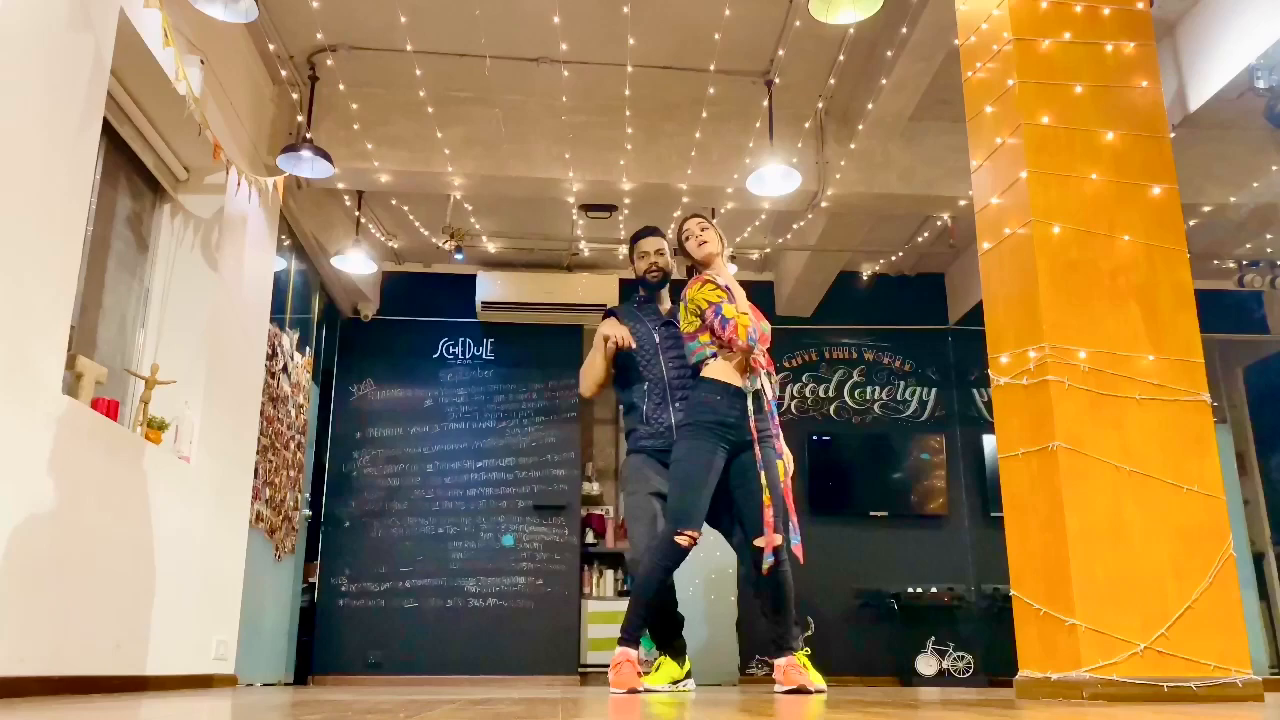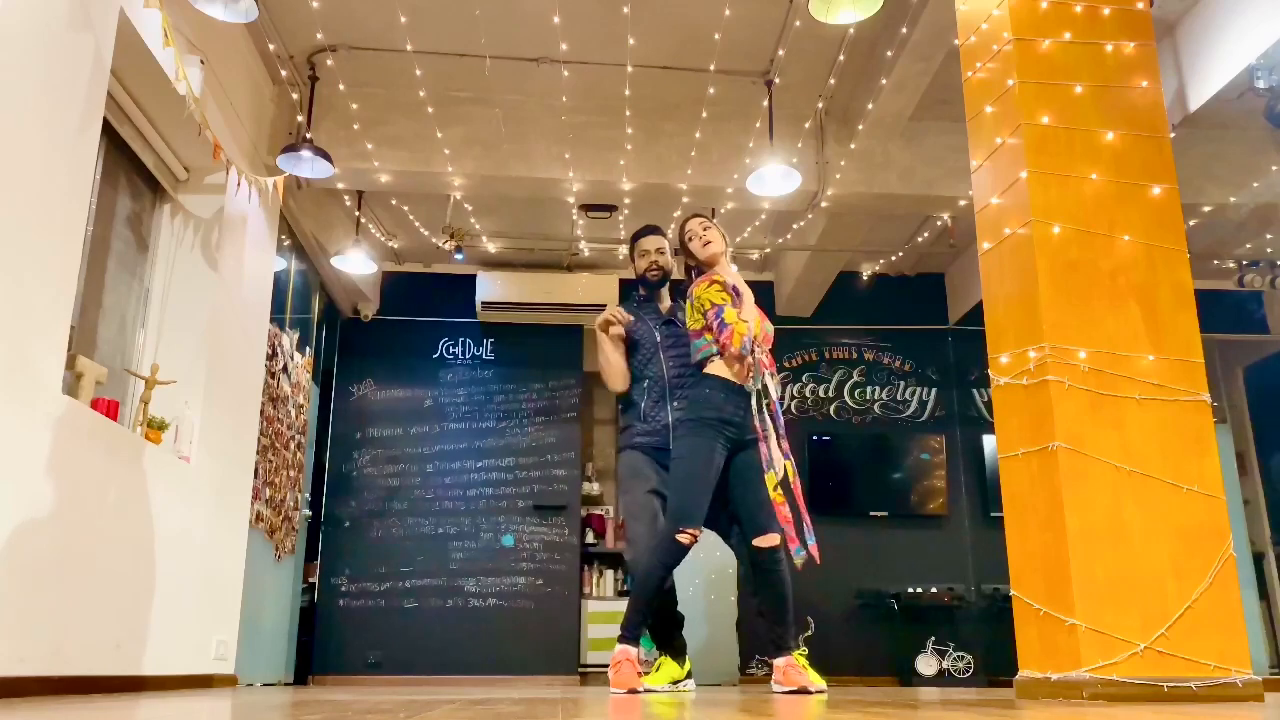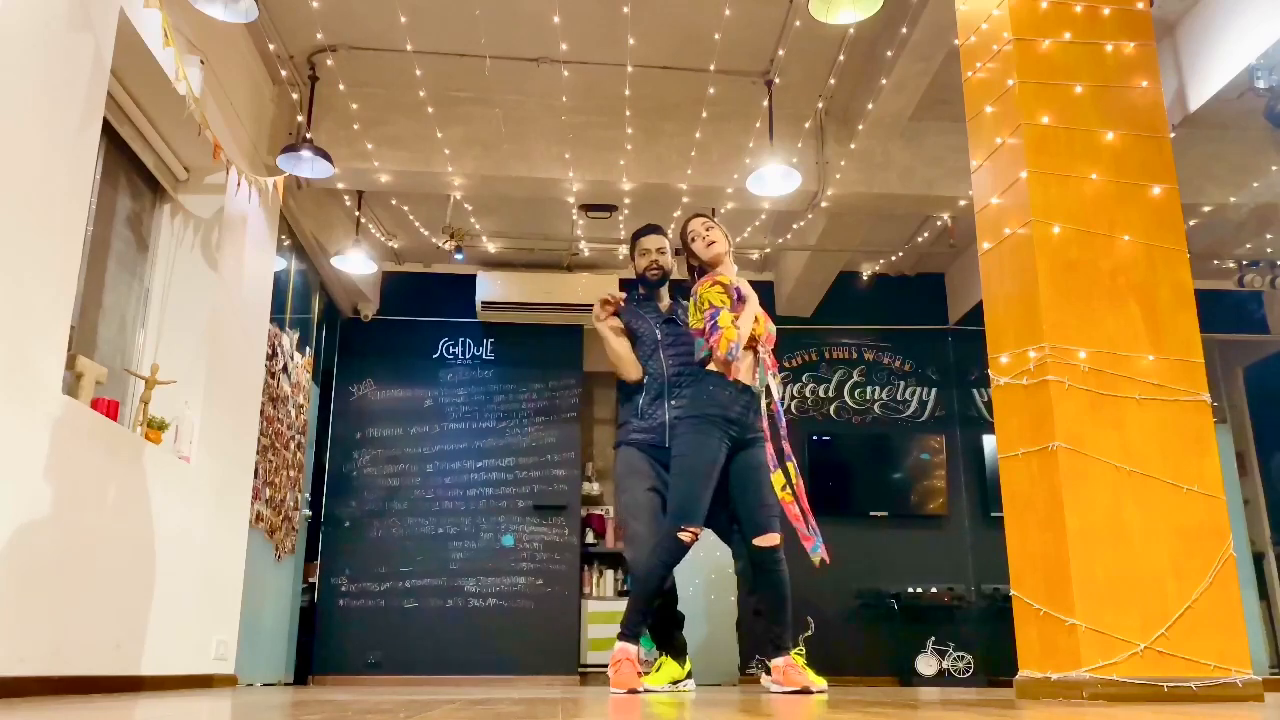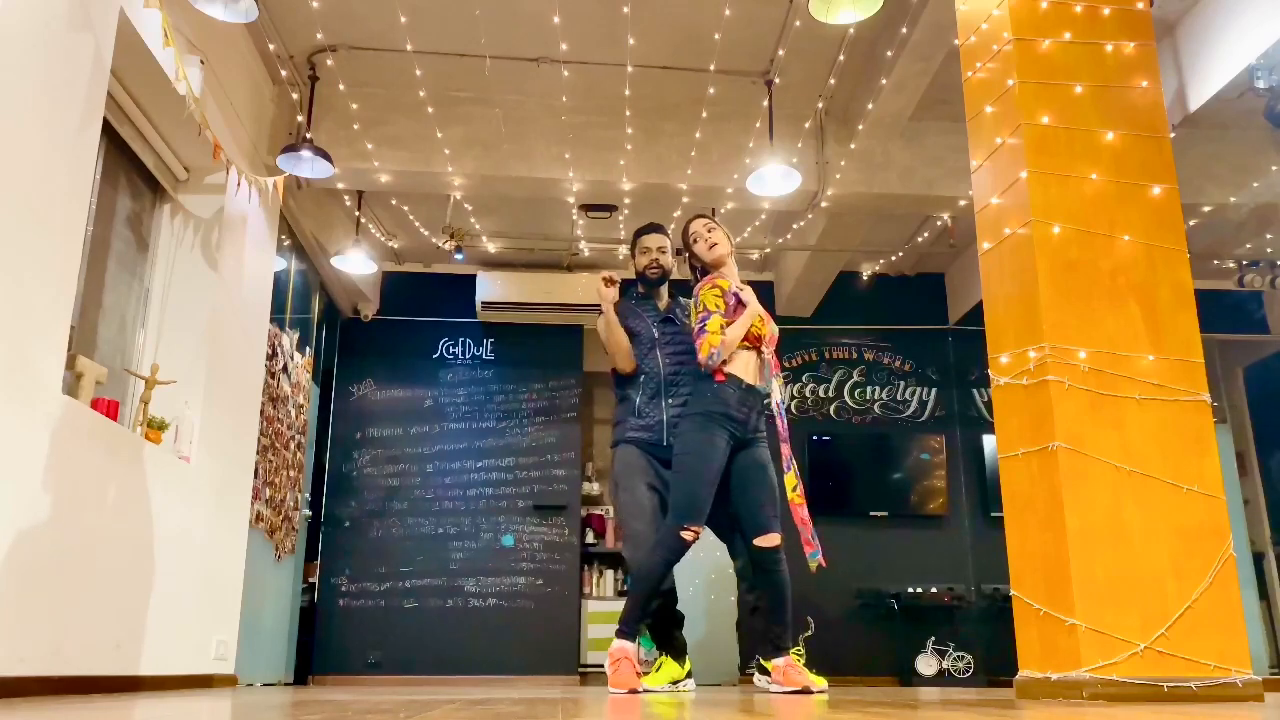
dt=0.1s
person 1, frame 1
left shoulder: (738, 297)
right shoulder: (704, 287)
right elbow: (742, 341)
left wrist: (779, 438)
right wrist: (741, 300)
left hip: (751, 423)
right hip: (710, 416)
left knee: (770, 540)
right knee: (679, 536)
left ankle: (787, 661)
right ankle: (626, 651)
person 1, frame 2
left shoulder: (741, 297)
right shoulder: (710, 286)
right elbow: (738, 347)
left wrist: (775, 439)
right wrist: (748, 303)
left hip: (750, 422)
right hip: (711, 413)
left knee: (769, 541)
right knee: (680, 534)
left ankle: (786, 661)
right ankle: (626, 649)
person 1, frame 3
left shoulder: (740, 293)
right shoulder: (715, 286)
right elbow: (724, 354)
left wrist: (772, 440)
right wrist: (753, 307)
left hip: (750, 423)
right hip: (713, 413)
left knee: (767, 541)
right knee: (681, 532)
left ankle: (782, 662)
right ankle: (625, 648)
person 1, frame 4
left shoulder: (743, 296)
right shoulder: (715, 287)
right elbow: (713, 356)
left wrist: (773, 439)
right wrist: (751, 312)
left hip: (751, 423)
right hip: (715, 412)
left knee: (768, 541)
right knee: (683, 531)
left ankle: (781, 662)
right ankle: (623, 646)
person 2, frame 1
right shoulder: (617, 323)
right elbow: (588, 387)
right wrist: (609, 345)
right hip: (647, 453)
right knee: (647, 557)
right ankle: (672, 659)
person 2, frame 2
right shoulder: (620, 321)
right elbow: (617, 383)
right wrist: (605, 333)
right hip: (643, 451)
right knee: (645, 555)
right ankle: (672, 658)
person 2, frame 3
right shoulder: (620, 317)
right elbow: (632, 373)
right wrist: (604, 323)
right hip: (640, 448)
right knee: (645, 553)
right ankle: (673, 657)
person 2, frame 4
left shoulder: (695, 312)
right shoulder: (619, 314)
right elbow: (625, 364)
right wrist: (607, 307)
right hip: (638, 446)
left knee: (748, 541)
right knee: (643, 552)
right ankle: (672, 656)
